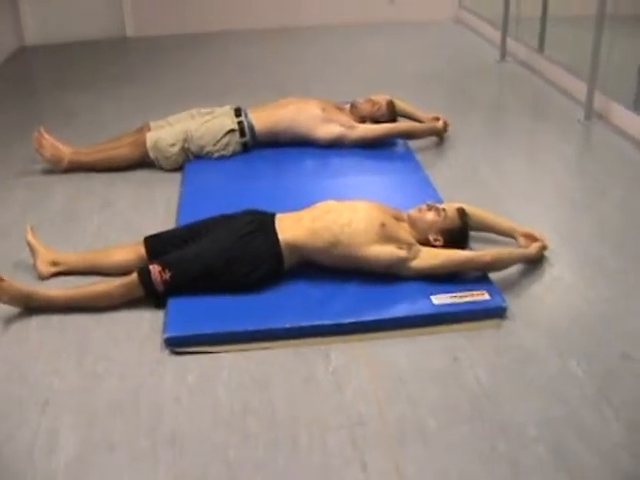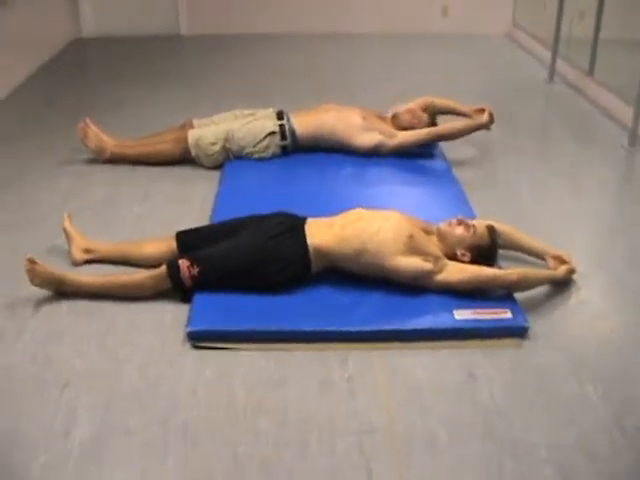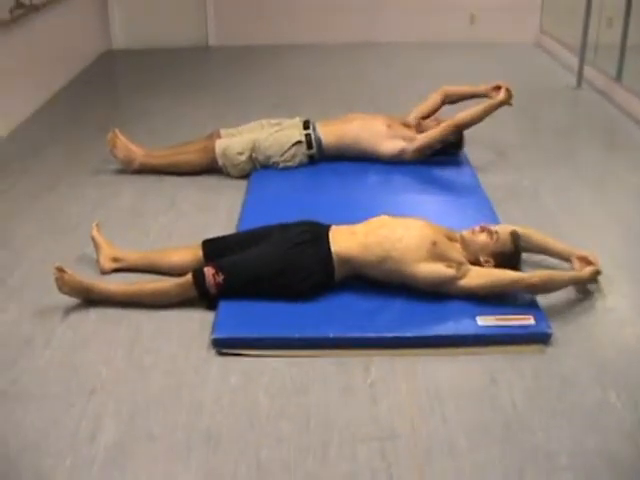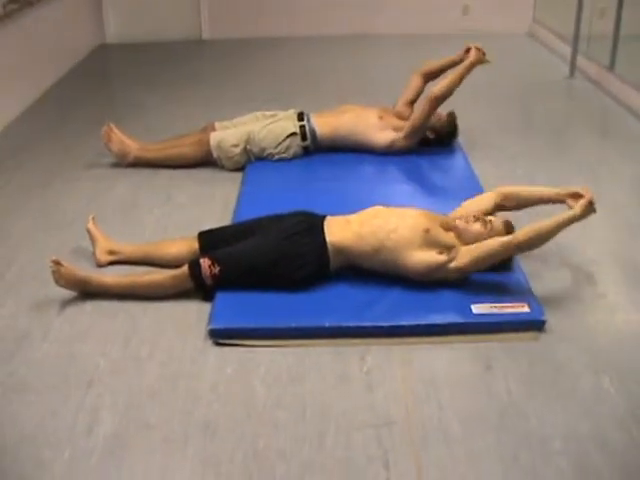
dt=0.4s
person 1, frame 1
left shoulder: (408, 255)
right shoulder: (398, 217)
left elbow: (475, 259)
right elbow: (463, 207)
left wrist: (524, 253)
right wrist: (518, 232)
left hip: (264, 256)
right hip: (263, 221)
left knee: (143, 281)
right knee: (146, 249)
right ankle: (56, 260)
person 1, frame 2
left shoulder: (435, 268)
right shoulder: (427, 230)
left elbow: (501, 277)
right elbow: (496, 225)
left wrist: (552, 275)
right wrist: (550, 255)
left hip: (292, 259)
right hip: (293, 225)
left knee: (173, 274)
right knee: (178, 244)
left ankle: (70, 283)
right ankle: (89, 249)
person 1, frame 3
left shoulder: (457, 274)
right shoulder: (453, 236)
left elbow: (522, 280)
right elbow: (517, 228)
left wrist: (576, 273)
right wrist: (572, 252)
left hip: (315, 266)
right hip: (317, 234)
left knee: (198, 283)
right knee: (204, 253)
left ankle: (98, 292)
right ankle: (117, 258)
person 1, frame 4
left shoulder: (449, 261)
right shoulder: (451, 223)
left elbow: (516, 243)
right elbow: (502, 194)
left wrist: (571, 215)
right wrist: (563, 192)
left hip: (312, 257)
right hip: (314, 225)
left knee: (194, 274)
right knee: (200, 244)
left ankle: (95, 284)
right ankle: (113, 250)
person 2, frame 1
left shoulder: (347, 130)
right shoulder: (341, 108)
left elbow: (391, 129)
right elbow: (390, 99)
left wrist: (431, 129)
right wrist: (427, 117)
left hip: (236, 134)
right hip: (233, 114)
left knee: (147, 148)
right knee: (147, 130)
left ankle: (69, 160)
right ankle: (73, 151)
person 2, frame 2
left shoulder: (385, 140)
right shoulder: (384, 117)
left elbow: (434, 132)
right elbow: (427, 101)
left wrist: (476, 123)
right wrist: (471, 110)
left hip: (277, 136)
right hip: (276, 118)
left knee: (190, 145)
right knee: (190, 127)
left ankle: (112, 151)
right ankle: (116, 145)
person 2, frame 3
left shoulder: (411, 148)
right shoulder: (409, 124)
left elbow: (456, 124)
right elbow: (443, 94)
left wrist: (493, 103)
right wrist: (485, 90)
left hip: (304, 145)
right hip: (302, 127)
left knee: (217, 155)
right knee: (218, 137)
left ankle: (141, 160)
right ankle: (144, 155)
person 2, frame 4
left shoulder: (403, 138)
right shoulder: (400, 115)
left elbow: (434, 97)
right elbow: (423, 75)
left wrist: (467, 65)
right wrist: (459, 58)
left hip: (298, 137)
right hip: (296, 119)
left knee: (211, 147)
right knee: (212, 130)
left ankle: (136, 154)
right ankle: (139, 148)
